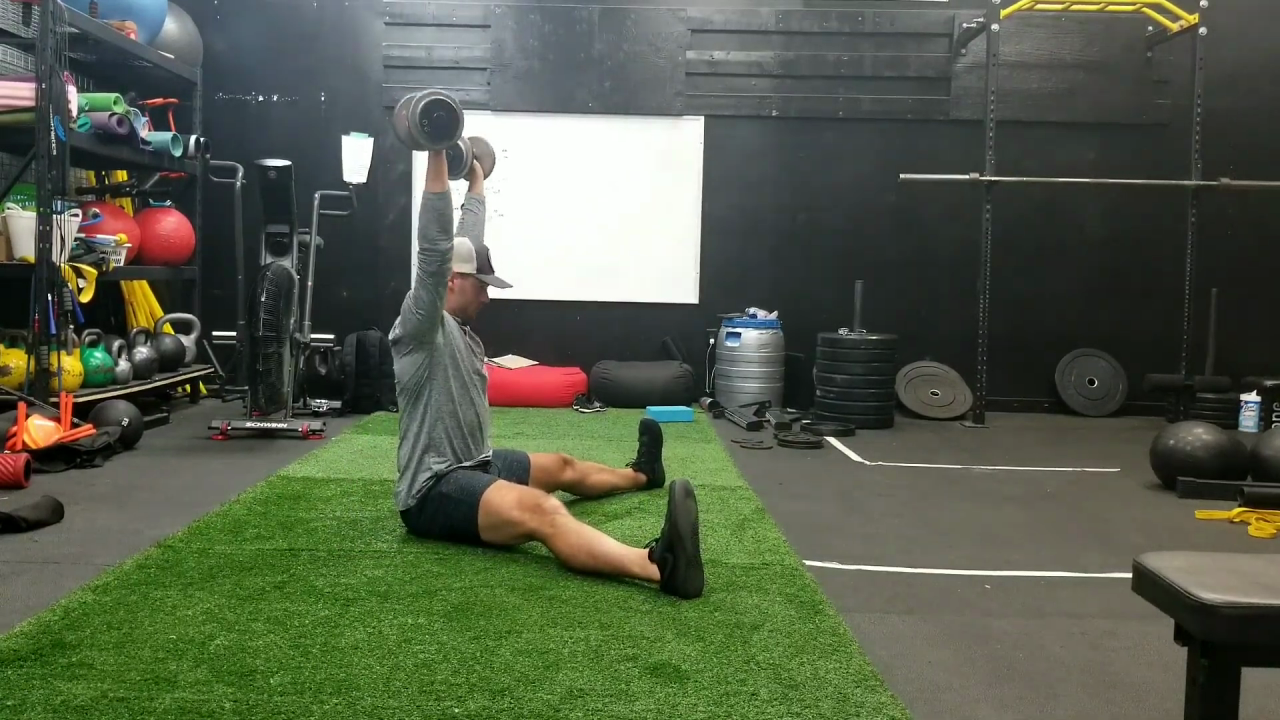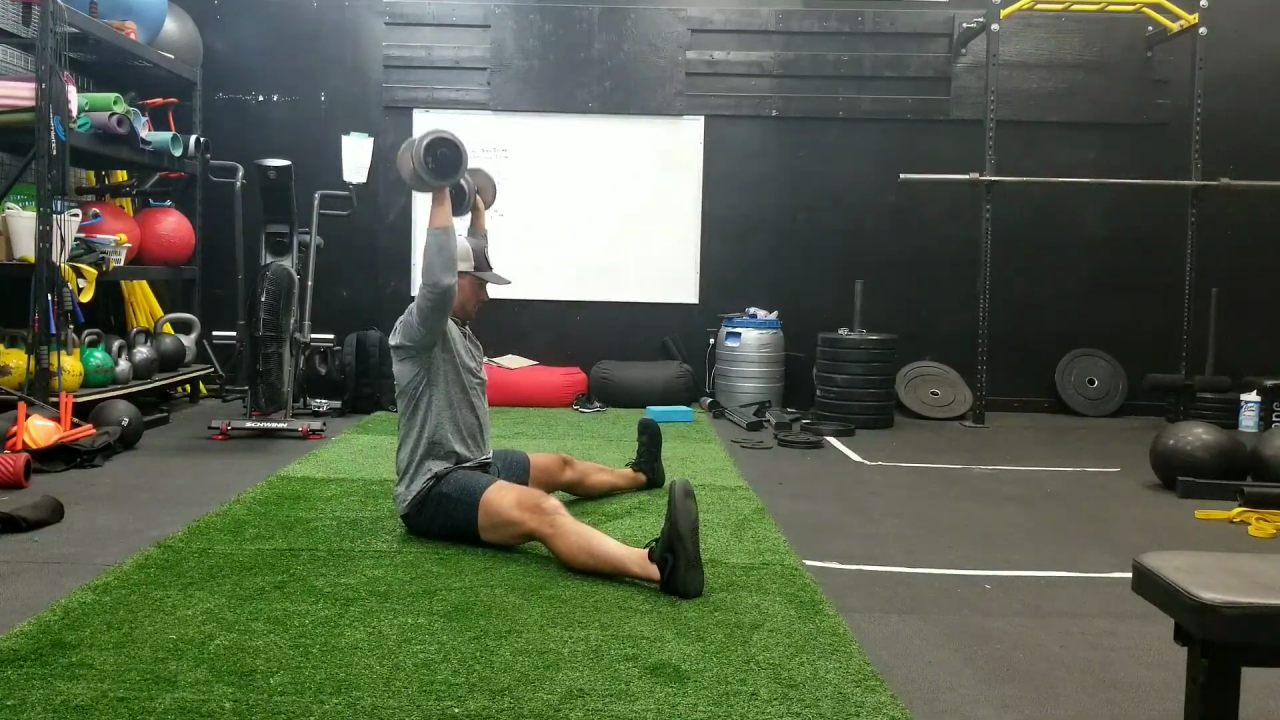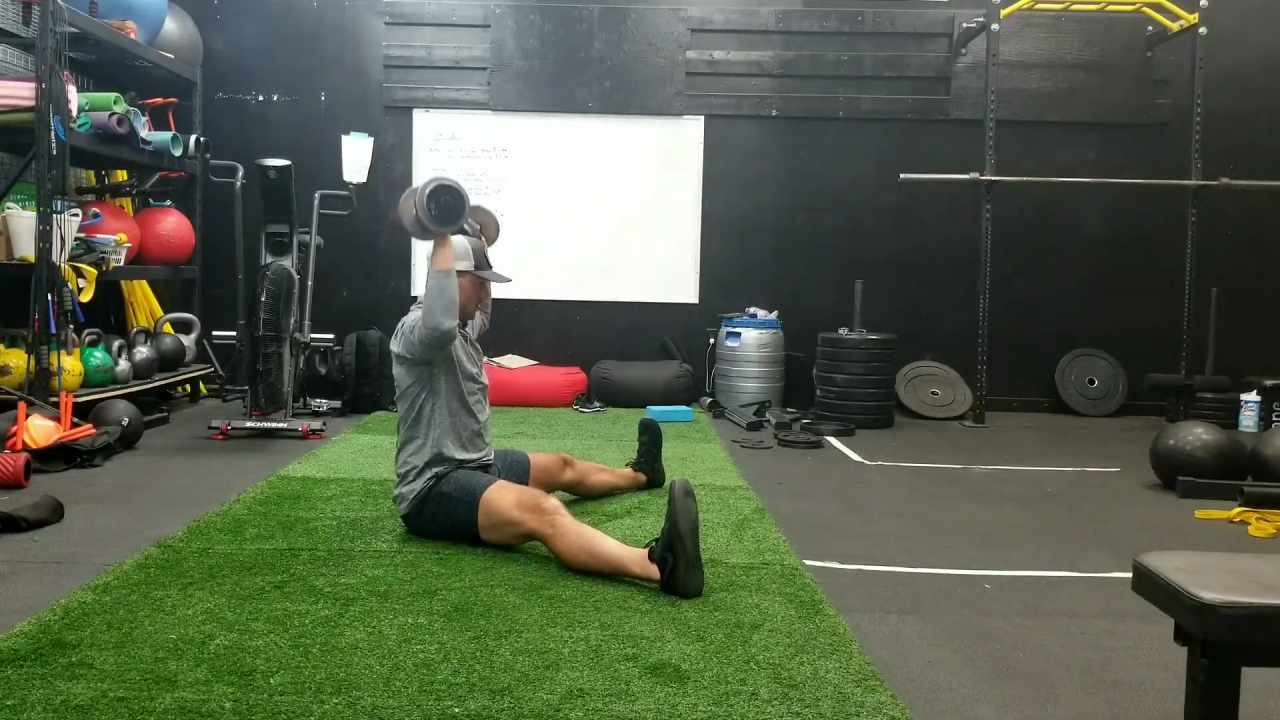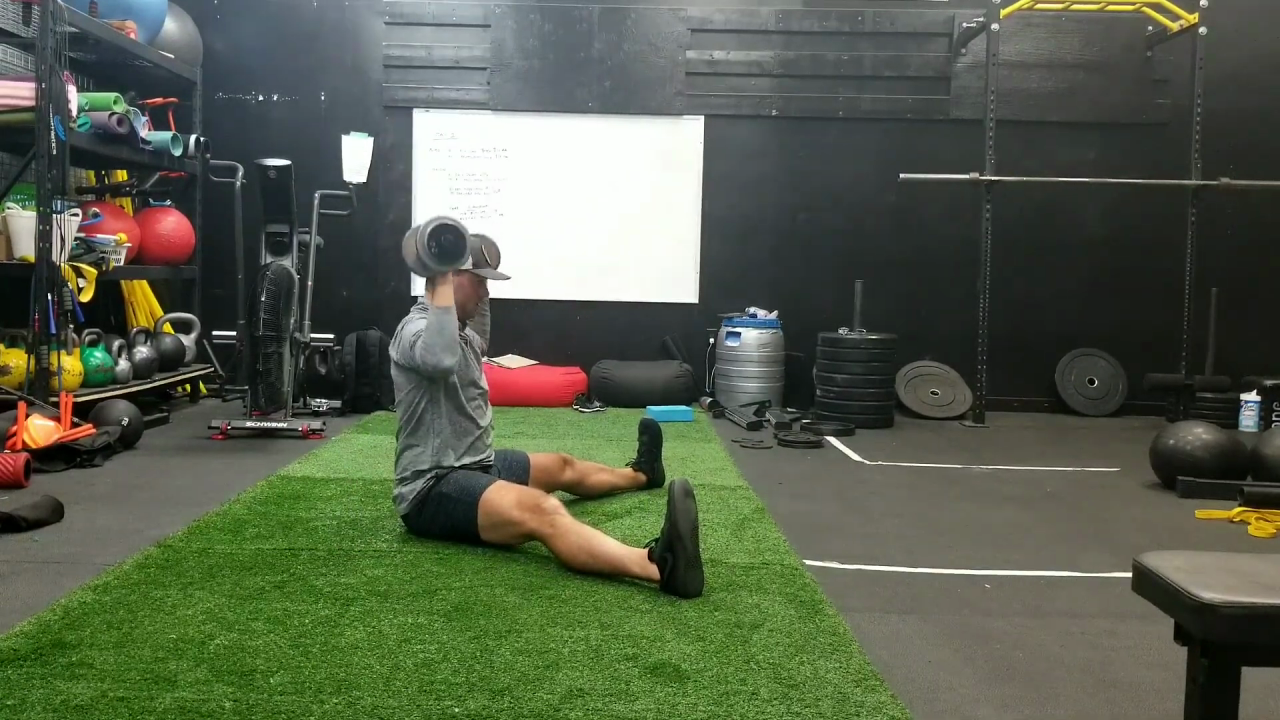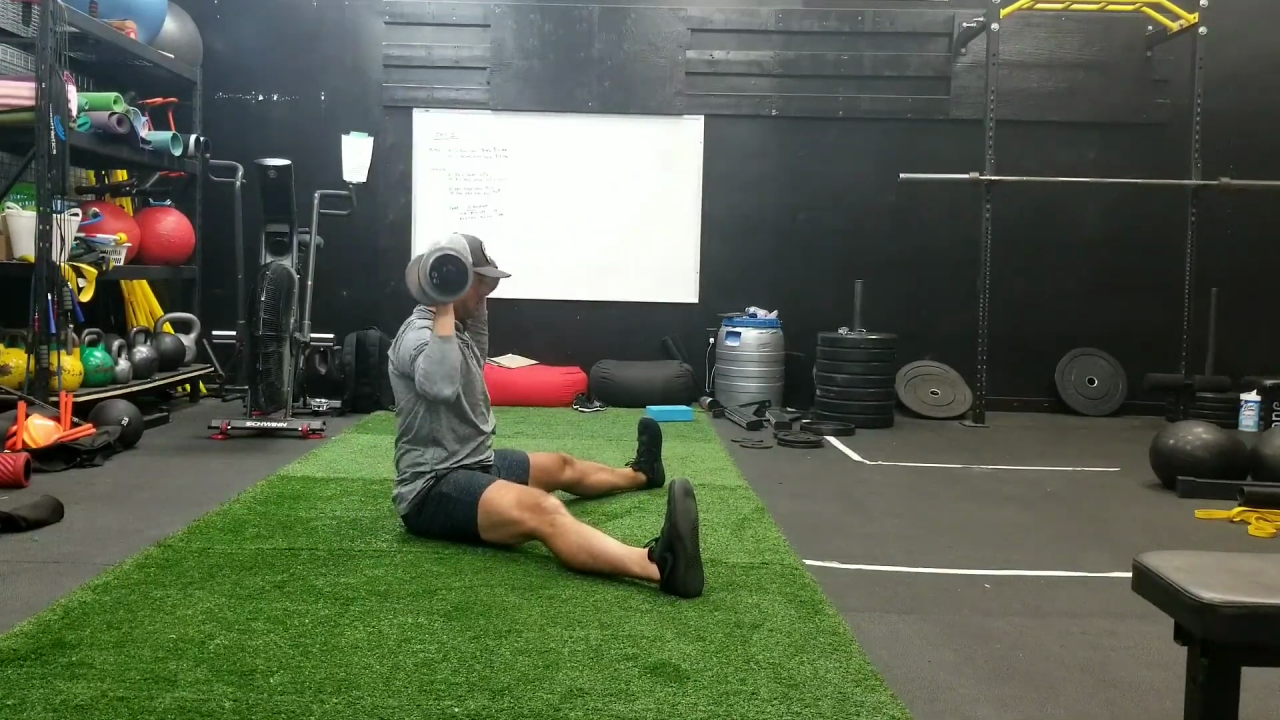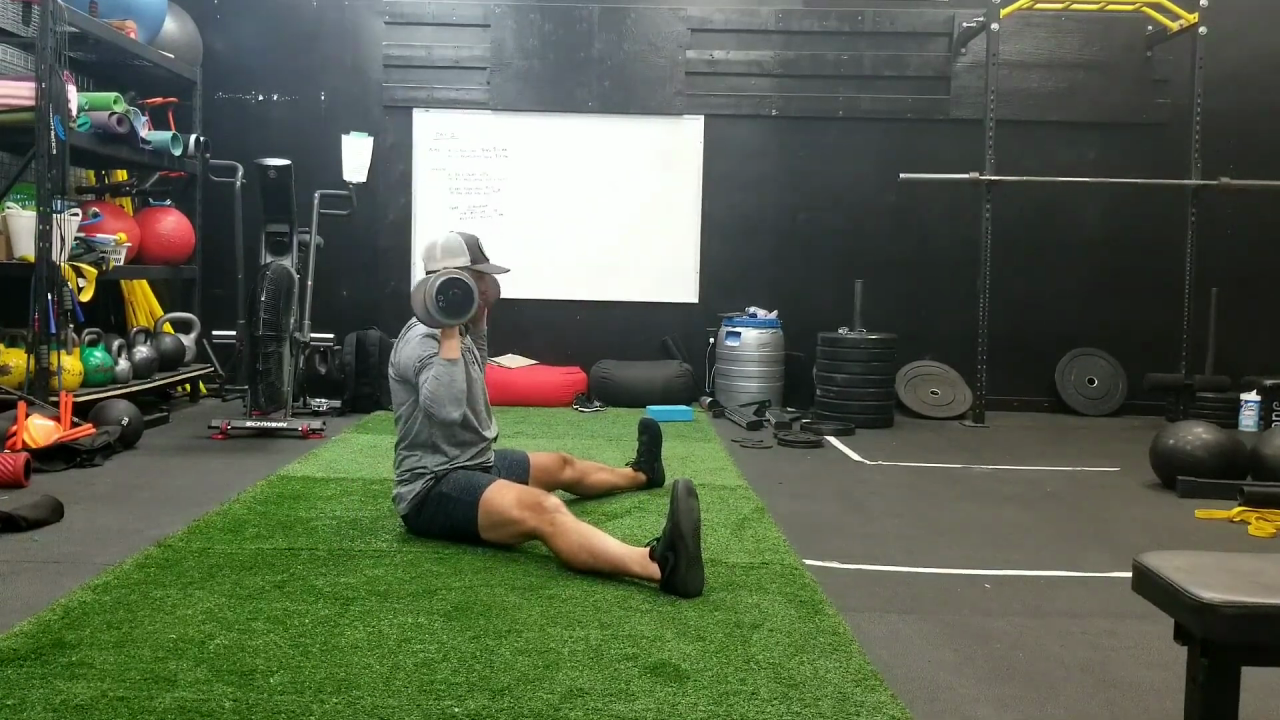
dt=0.2s
person 1, frame 1
left shoulder: (452, 323)
right shoulder: (421, 327)
left elbow: (465, 243)
right elbow: (435, 250)
left wrist: (476, 181)
right wrist: (436, 155)
left hip: (473, 466)
right hip: (435, 490)
left knee: (562, 467)
right knee: (540, 512)
left ankle: (641, 474)
right ankle: (660, 566)
person 1, frame 2
left shoulder: (452, 324)
right shoulder: (419, 328)
left elbow: (469, 259)
right elbow: (438, 282)
left wrist: (477, 213)
right wrist: (440, 194)
left hip: (472, 465)
right hip: (433, 489)
left knee: (561, 466)
right knee: (539, 510)
left ankle: (640, 474)
right ankle: (658, 565)
person 1, frame 3
left shoulder: (456, 327)
right shoulder: (417, 327)
left elbow: (473, 315)
right elbow: (440, 323)
left wrist: (477, 244)
right wrist: (443, 240)
left hip: (472, 464)
right hip: (433, 488)
left knee: (562, 466)
right knee: (540, 510)
left ankle: (641, 474)
right ankle: (659, 566)
person 1, frame 4
left shoulder: (455, 327)
right shoulder: (418, 330)
left elbow: (477, 343)
right elbow: (442, 361)
right wrist: (443, 277)
left hip: (473, 464)
right hip: (433, 489)
left knee: (561, 467)
right knee: (540, 511)
left ankle: (640, 474)
right ankle: (658, 565)
person 1, frame 5
left shoulder: (450, 328)
right shoulder: (419, 336)
left elbow: (473, 361)
right elbow: (441, 387)
left wrist: (476, 304)
right wrist: (443, 310)
right hip: (432, 489)
left knee: (561, 466)
right knee: (541, 511)
left ankle: (641, 473)
right ankle: (659, 566)
person 1, frame 6
left shoulder: (448, 331)
right shoulder: (422, 341)
right elbow: (447, 408)
left wrist: (477, 318)
right wrist: (449, 332)
right hip: (432, 489)
left knee: (561, 466)
right knee: (542, 510)
left ankle: (640, 474)
right ankle: (659, 565)
